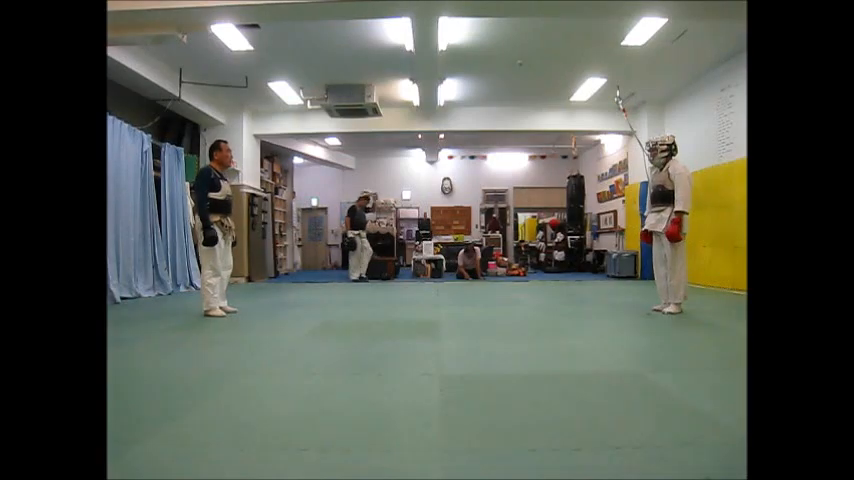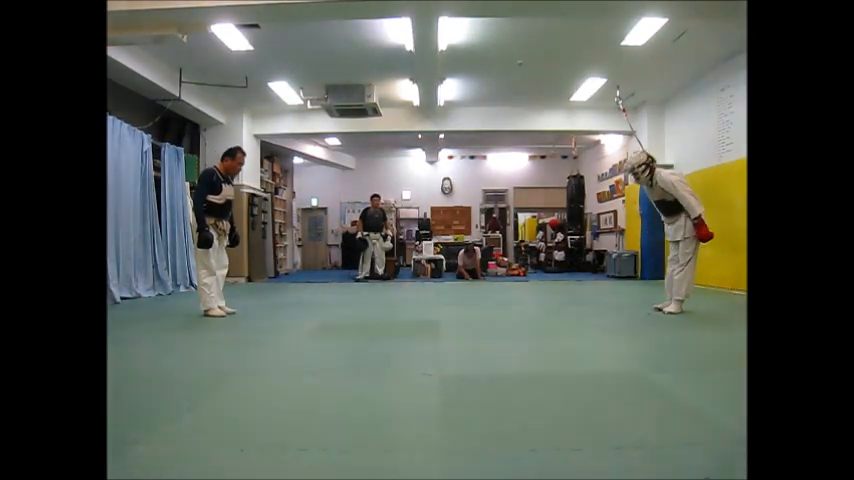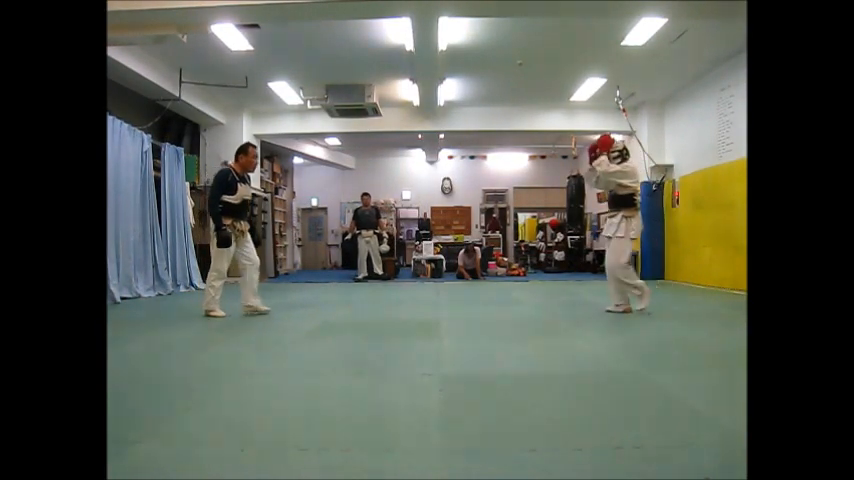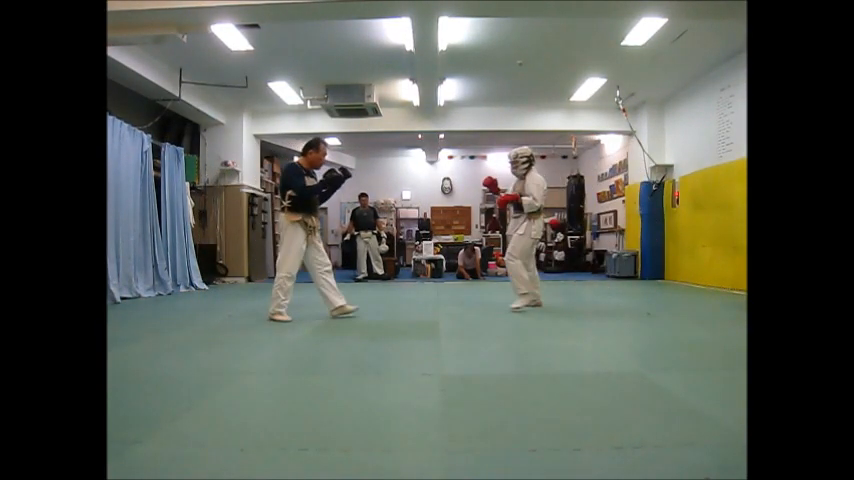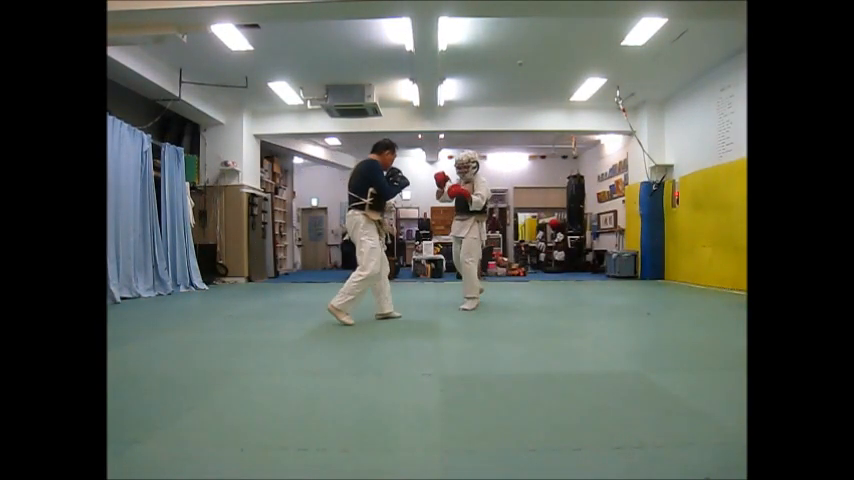
dt=1s
person 1, frame 1
left shoulder: (222, 177)
right shoulder: (205, 173)
right elbow: (201, 203)
left wrist: (230, 228)
right wrist: (207, 227)
left hip: (223, 225)
right hip: (211, 225)
left knee: (225, 266)
right knee: (211, 267)
left ankle: (220, 303)
right ankle: (210, 306)
person 1, frame 2
left shoulder: (229, 179)
right shoulder: (208, 175)
right elbow: (198, 204)
left wrist: (232, 229)
right wrist: (202, 229)
left hip: (221, 227)
right hip: (208, 226)
left knee: (221, 266)
right knee: (207, 267)
left ankle: (219, 303)
right ankle: (209, 306)
person 1, frame 3
left shoulder: (246, 178)
right shoulder: (224, 175)
right elbow: (212, 203)
left wrist: (252, 230)
right wrist: (219, 229)
left hip: (241, 228)
right hip: (225, 226)
left knee: (252, 263)
right knee: (219, 269)
left ankle: (251, 303)
right ankle: (211, 307)
person 1, frame 4
left shoulder: (310, 173)
right shoulder: (291, 169)
left elbow: (318, 199)
right elbow: (304, 193)
left wrist: (336, 184)
right wrist: (326, 182)
left hip: (309, 225)
right hip: (294, 223)
left knee: (323, 265)
right knee: (288, 269)
left ankle: (337, 305)
right ankle: (277, 310)
person 1, frame 5
left shoulder: (366, 166)
right shoulder: (372, 165)
right elbow: (385, 194)
left wrist: (390, 180)
right wrist: (400, 184)
left hip: (367, 222)
right hip: (363, 221)
left knee: (381, 268)
right knee: (370, 268)
left ankle: (385, 309)
right ankle: (339, 305)
person 2, frame 1
left shoulder: (678, 169)
right shoulder: (654, 171)
left elbow: (682, 198)
left wrist: (676, 222)
right wrist: (647, 224)
left hip: (671, 221)
right hip: (656, 222)
left knee: (674, 263)
right knee: (659, 263)
left ankle: (676, 303)
right ankle: (666, 301)
person 2, frame 2
left shoulder: (667, 178)
right shoulder: (648, 184)
left elbow: (690, 201)
left wrist: (700, 225)
right wrist: (668, 227)
left hip: (687, 224)
right hip: (673, 226)
left knee: (684, 263)
right knee: (673, 263)
left ankle: (677, 302)
right ankle: (671, 300)
person 2, frame 3
left shoulder: (628, 170)
right shoulder: (612, 173)
left elbow: (603, 171)
right elbow: (593, 180)
left wrist: (602, 153)
right wrist: (594, 158)
left hip: (626, 223)
right hip: (615, 223)
left knee: (616, 264)
right knee: (612, 265)
left ankle: (642, 291)
right ankle: (621, 303)
person 2, frame 4
left shoulder: (535, 178)
right shoulder: (521, 180)
left elbow: (534, 202)
right elbow: (512, 203)
left wrist: (514, 198)
right wrist: (496, 191)
left hip: (529, 224)
right hip: (520, 223)
left knee: (512, 258)
right knee: (527, 262)
left ankle: (524, 295)
right ankle: (533, 297)
person 2, frame 5
left shoulder: (480, 182)
right shoulder: (459, 183)
left elbow: (479, 202)
right elbow: (442, 198)
left wrist: (465, 195)
right wrist: (441, 187)
left hip: (474, 225)
right hip: (460, 224)
left knee: (467, 259)
right knee: (458, 260)
left ankle: (472, 298)
right ankle: (476, 288)
